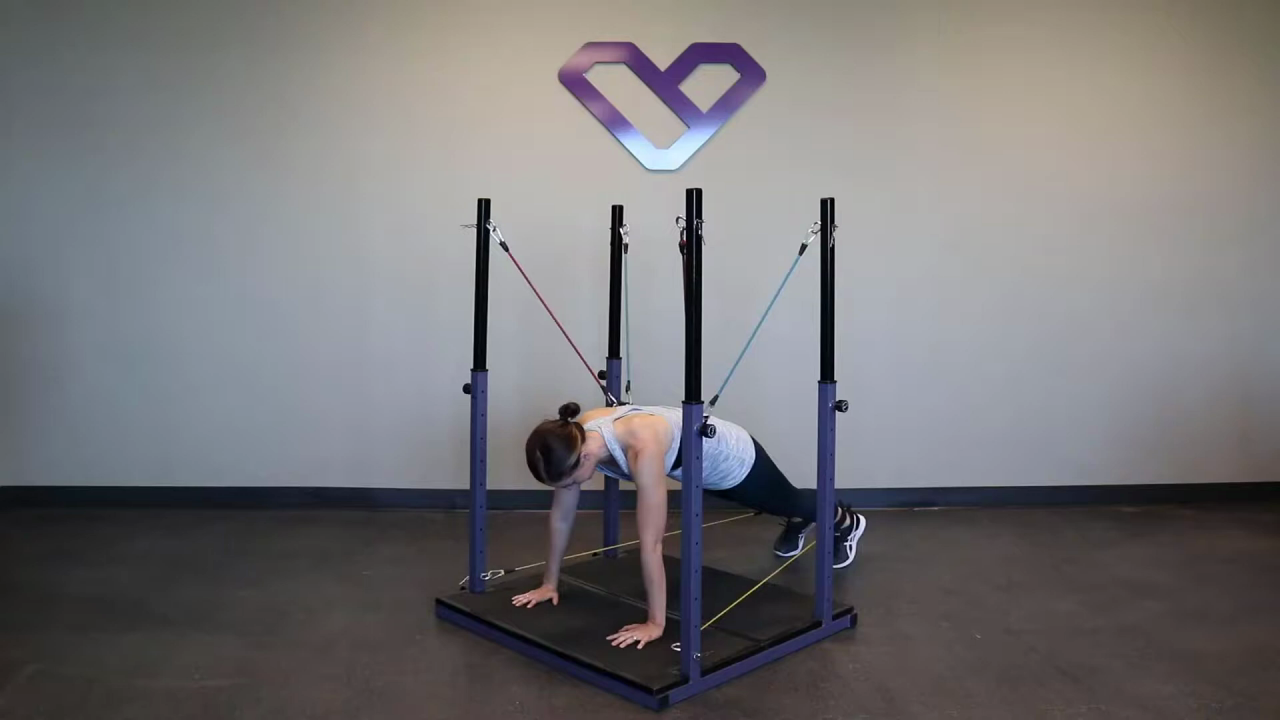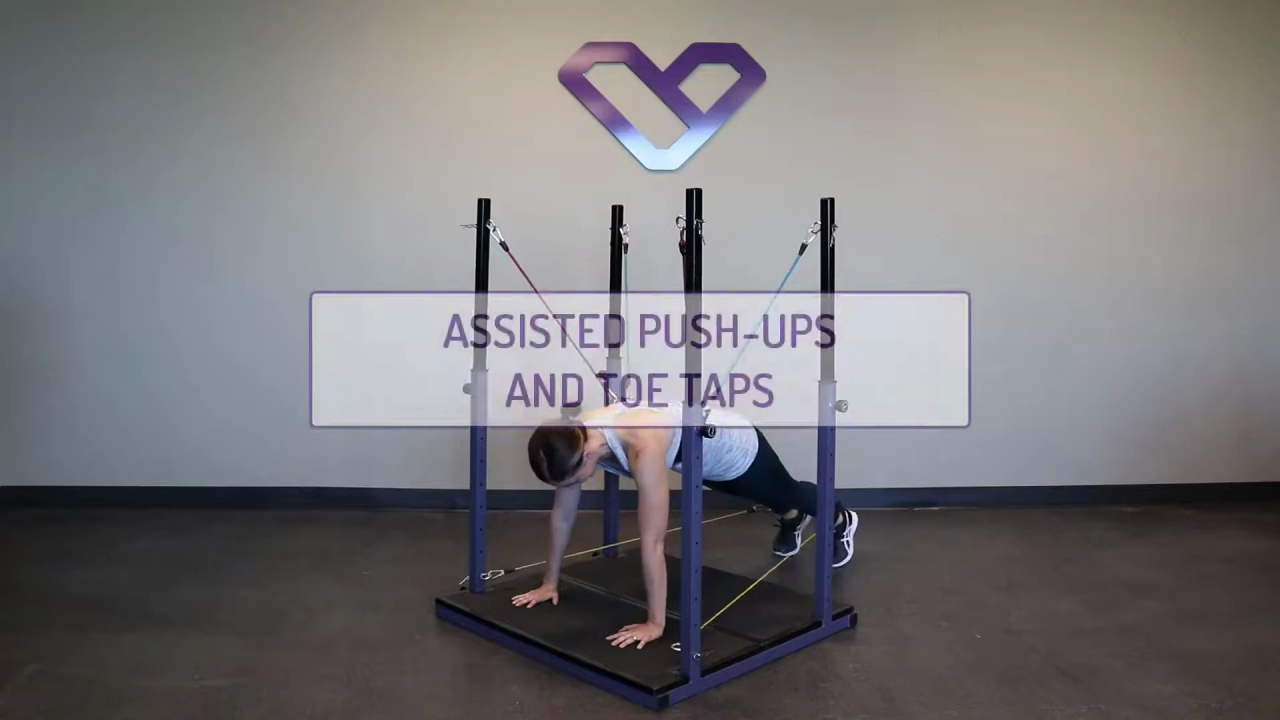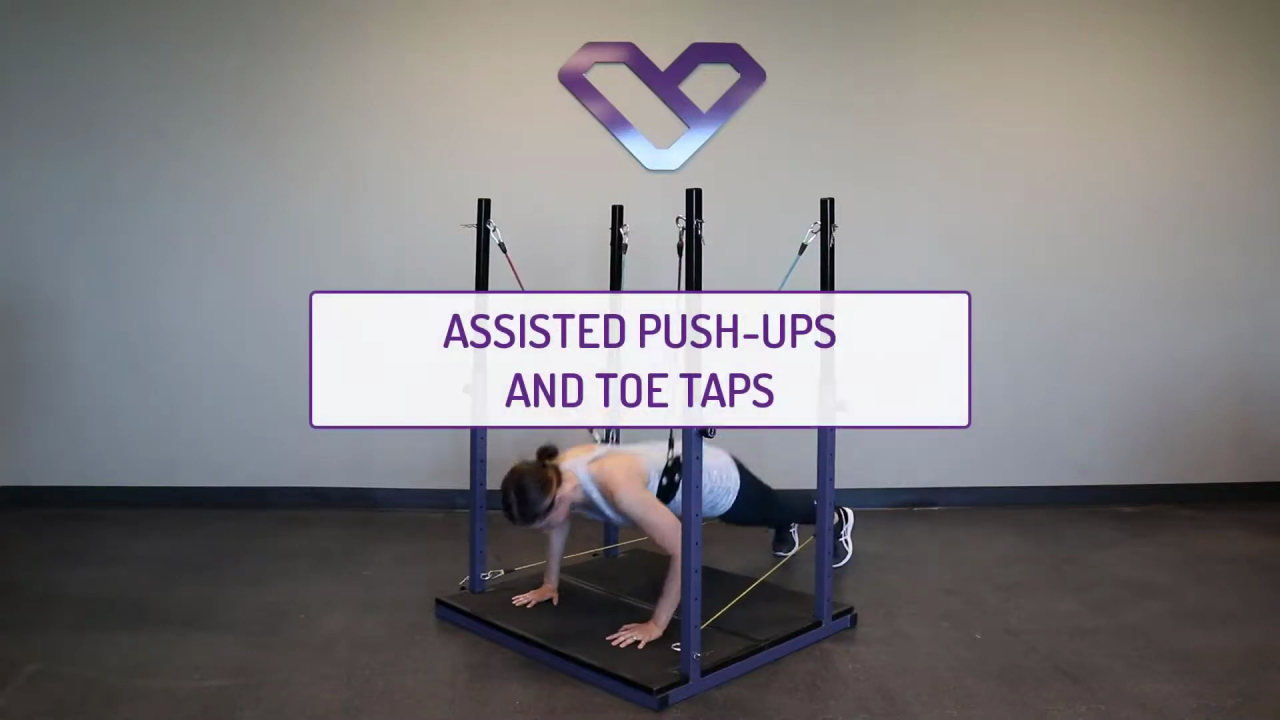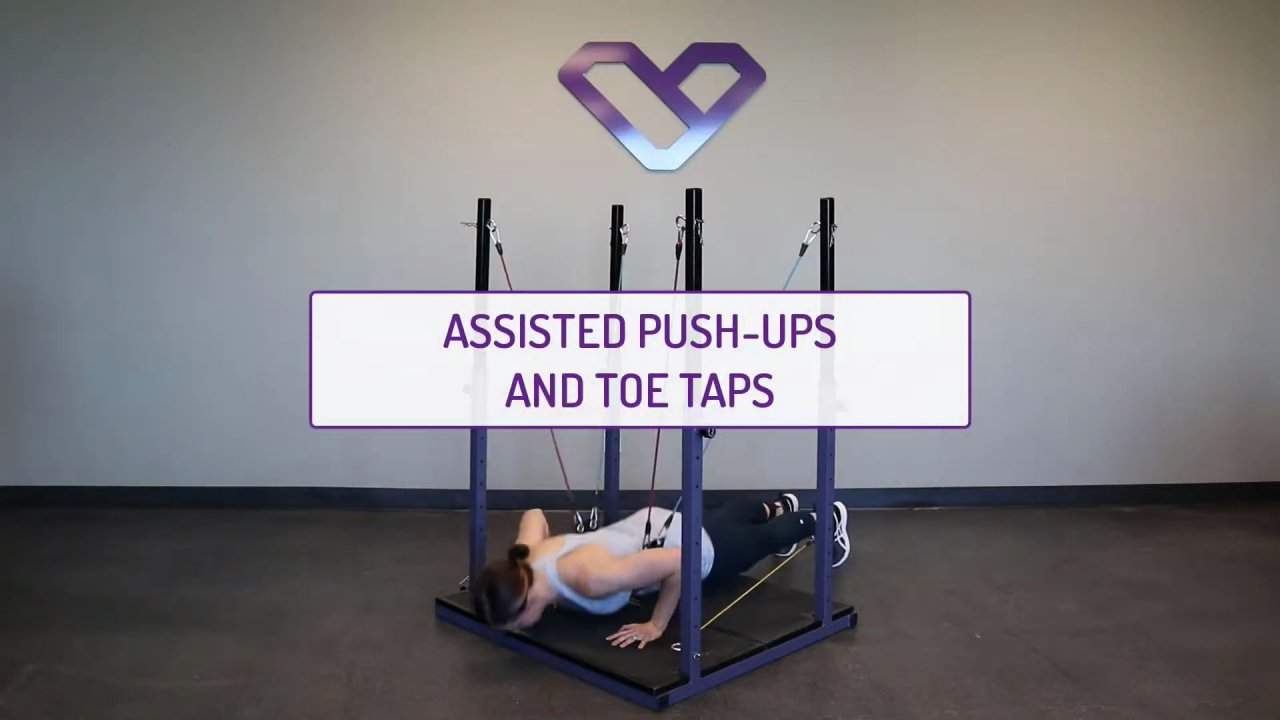
dt=0.4s
person 1, frame 1
left shoulder: (641, 449)
right shoulder: (573, 439)
left elbow: (651, 543)
right elbow: (561, 515)
left wrist: (656, 623)
right wrist: (549, 583)
left hip: (728, 455)
left knee: (786, 500)
left ankle: (846, 522)
right ankle: (797, 526)
person 1, frame 2
left shoulder: (643, 447)
right shoulder: (574, 439)
left elbow: (652, 543)
right elbow: (562, 513)
left wrist: (655, 624)
right wrist: (550, 583)
left hip: (732, 447)
right hip: (696, 445)
left knee: (788, 493)
left ankle: (840, 522)
right ankle: (793, 520)
person 1, frame 3
left shoulder: (616, 487)
right shoulder: (557, 473)
left elbow: (683, 551)
right elbow: (561, 515)
left wrist: (657, 624)
right wrist: (550, 583)
left hip: (712, 478)
right hip: (673, 467)
left knee: (777, 508)
left ankle: (836, 520)
right ankle: (786, 531)
person 1, frame 4
left shoulder: (588, 579)
right shoulder: (527, 565)
left elbow: (679, 562)
right elbow: (534, 514)
left wrist: (656, 626)
right hip: (646, 527)
left knee: (765, 537)
right knee: (719, 520)
left ankle: (827, 518)
right ankle: (777, 506)
